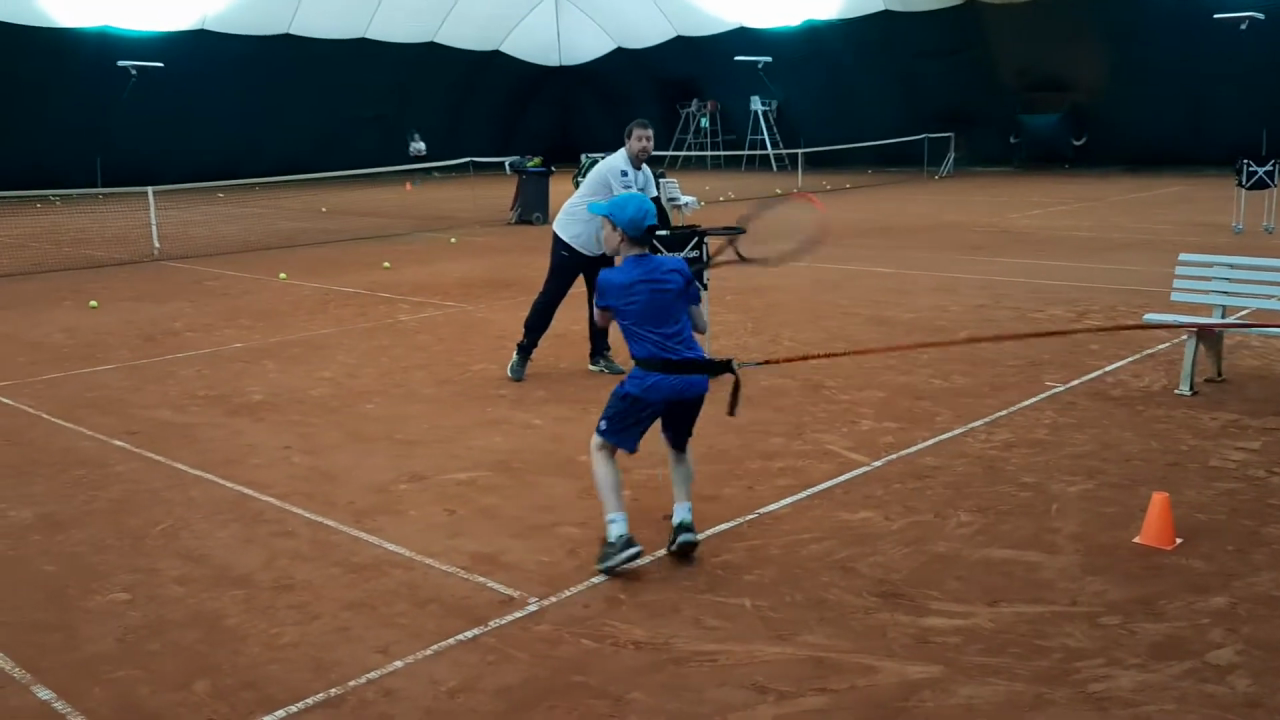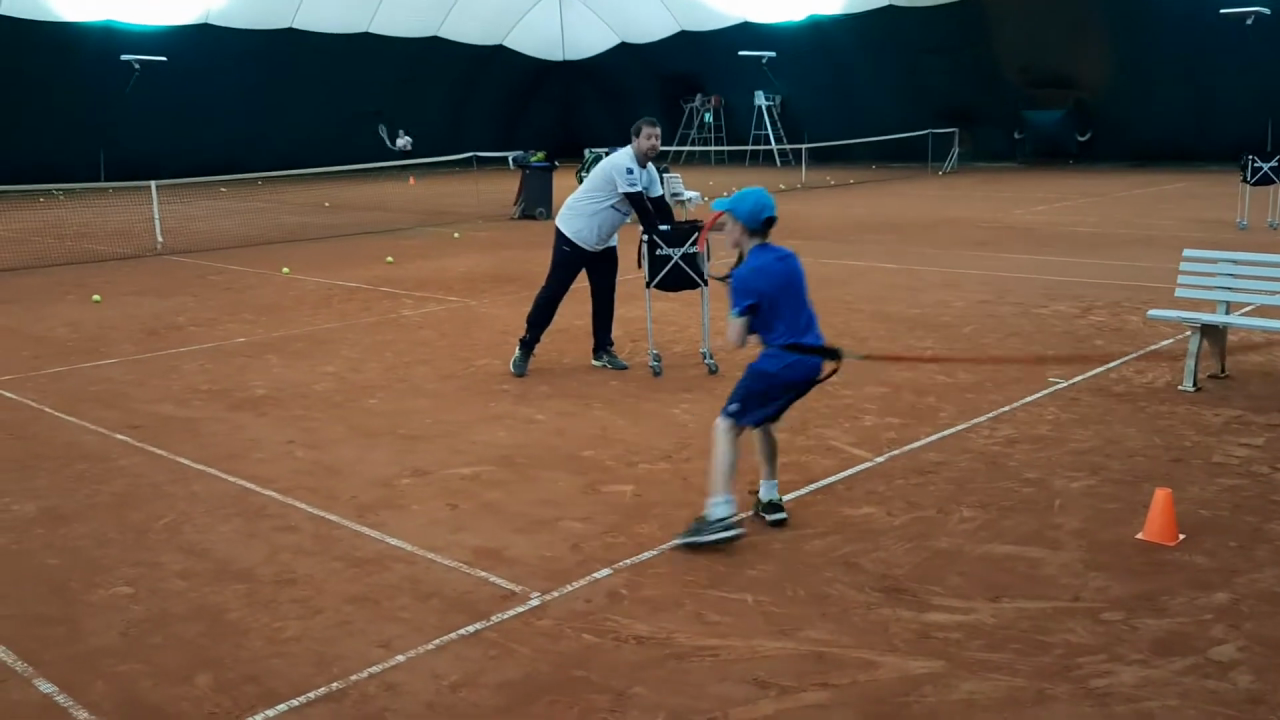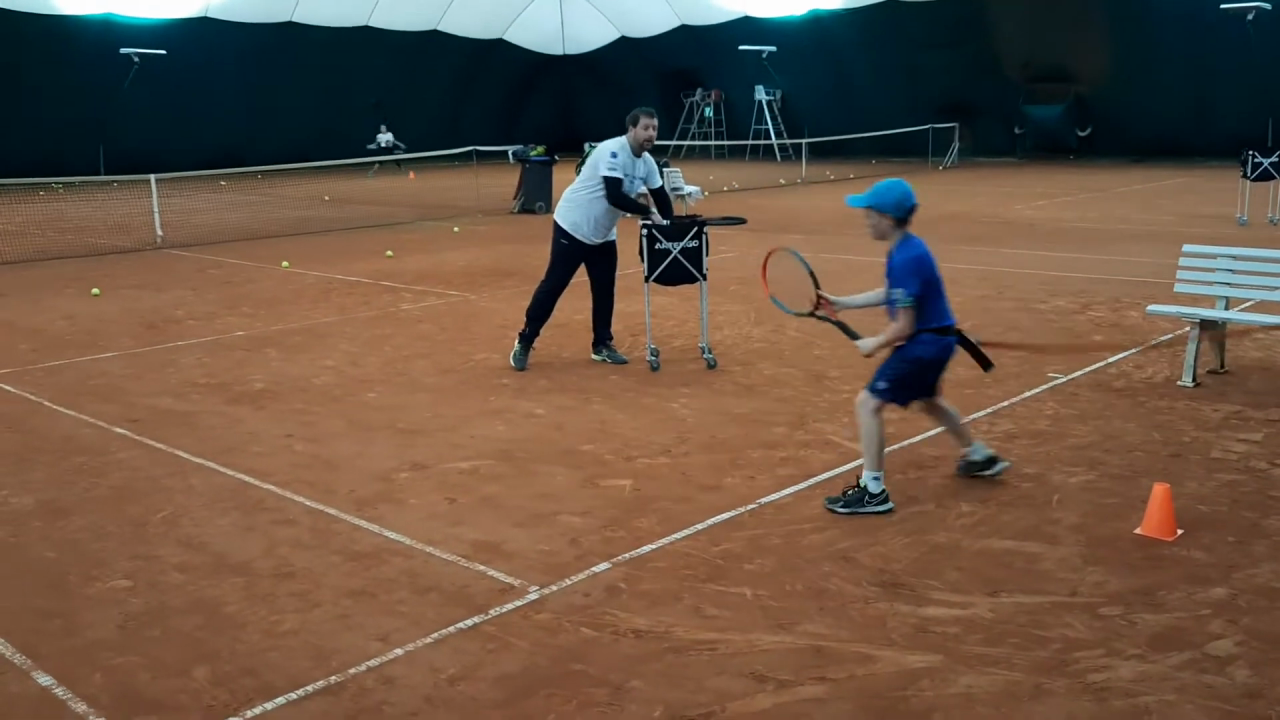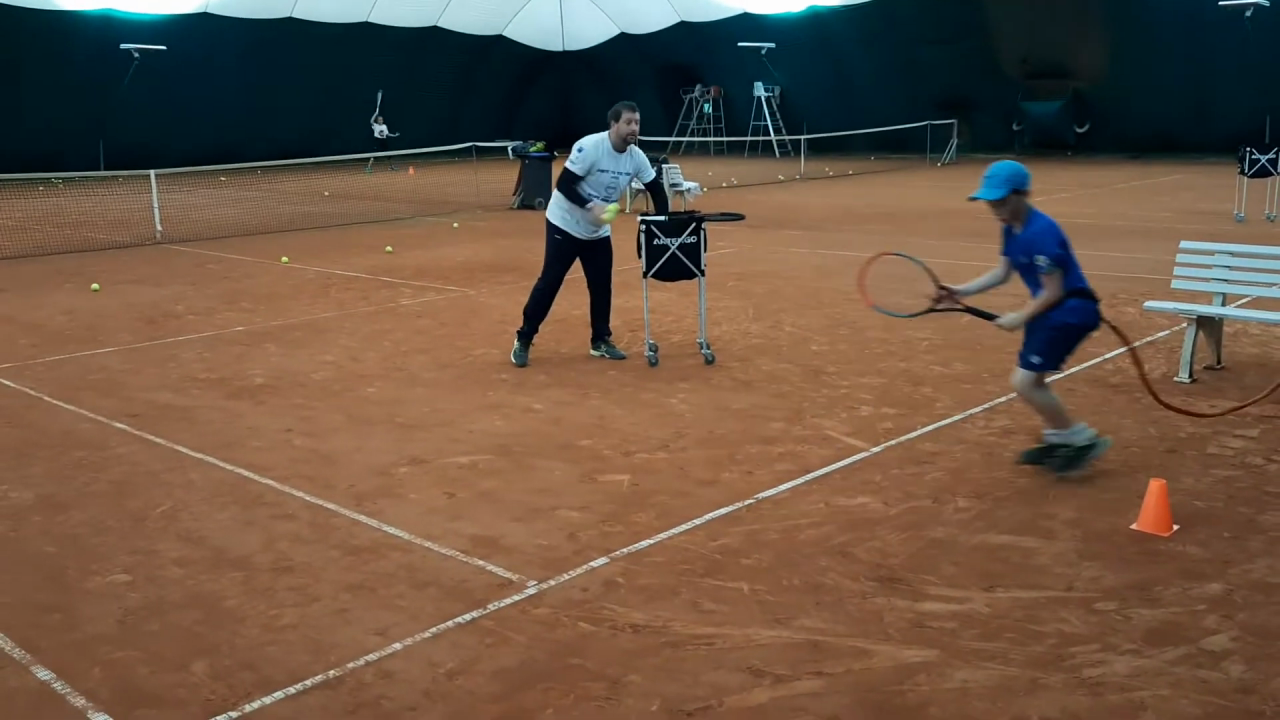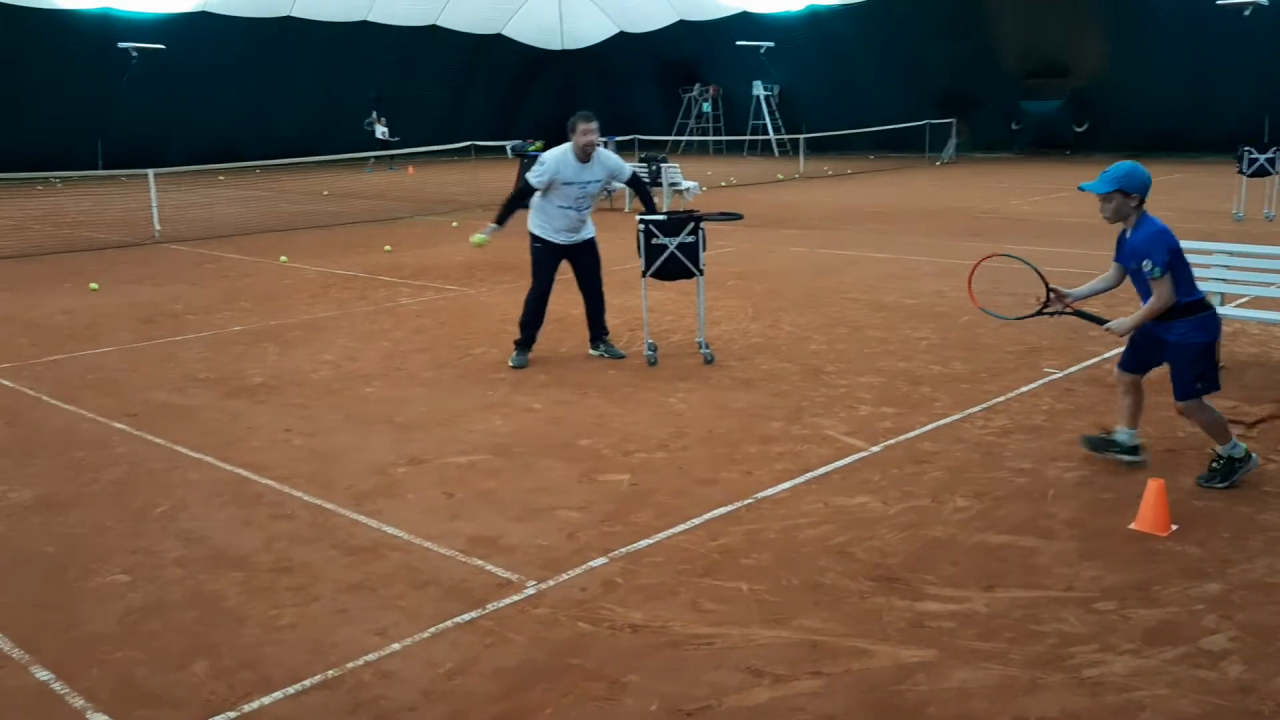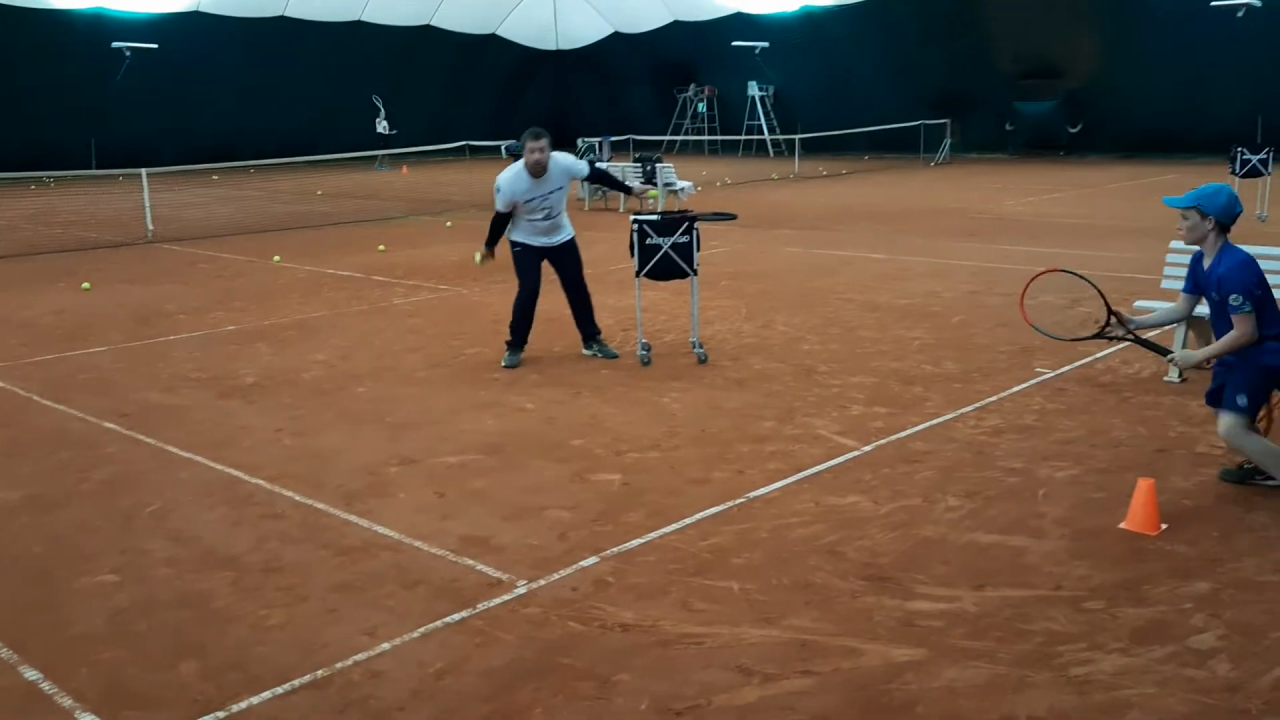
dt=0.3s
person 1, frame 1
left shoulder: (609, 280)
right shoulder: (678, 269)
left elbow: (601, 321)
right elbow: (701, 326)
left hip: (650, 380)
right hip: (693, 378)
left knee: (602, 448)
right knee: (677, 446)
left ankle: (619, 536)
right ankle: (684, 523)
person 1, frame 2
left shoulder: (745, 275)
right shoulder: (789, 259)
left elbow: (737, 338)
left wrist: (746, 332)
left hip: (782, 362)
right hip: (810, 360)
left knee: (725, 428)
right knee: (758, 420)
left ankle: (718, 515)
right ankle: (769, 498)
person 1, frame 3
left shoulder: (905, 260)
right shoulder: (910, 249)
left elbow: (904, 325)
right elbow: (888, 297)
left wrist: (874, 344)
right wrist: (842, 302)
left hip: (924, 343)
right hip: (934, 338)
left knee: (867, 404)
right knee: (927, 401)
left ankle: (873, 491)
right ankle: (981, 457)
person 1, frame 4
left shoulder: (1042, 233)
right shoulder: (1011, 229)
left elbow: (1054, 291)
right elbow: (1002, 273)
left wrist: (1019, 317)
right wrist: (961, 290)
left hip: (1069, 312)
right hip: (1049, 311)
left knee: (1023, 381)
right knee: (1031, 379)
left ankle: (1081, 440)
right ankle: (1059, 440)
person 1, frame 5
left shoulder: (1151, 237)
right shoulder: (1127, 233)
left elbow: (1165, 296)
right elbow: (1114, 277)
left wrist: (1129, 324)
right wrist: (1072, 295)
left hip: (1188, 324)
right hip: (1158, 322)
left knee: (1187, 403)
right knee: (1126, 377)
left ankle: (1235, 454)
right ankle: (1126, 442)
person 1, frame 6
left shoulder: (1234, 267)
right shoulder: (1201, 261)
left elbow: (1246, 332)
right elbow: (1182, 308)
left wrist: (1199, 357)
right wrist: (1136, 322)
right hip: (1235, 355)
left knee: (1230, 429)
right knee: (1232, 423)
person 2, frame 1
left shoulder: (644, 172)
right shoulder: (617, 167)
left elbow: (656, 209)
left hip: (601, 245)
right hip: (572, 238)
right knee: (551, 296)
left ankle: (599, 356)
right ankle: (523, 353)
person 2, frame 2
left shoulder: (649, 170)
right shoulder: (622, 164)
left elbow: (661, 207)
right elbow: (642, 209)
left hip: (604, 241)
right hip: (574, 233)
left knee: (605, 295)
right knee: (553, 292)
left ankle: (602, 350)
right ankle: (525, 348)
person 2, frame 3
left shoulder: (647, 162)
right shoulder: (612, 151)
left elbow: (661, 197)
right elbow: (615, 197)
right wrist: (650, 215)
left hip: (603, 234)
right hip: (573, 227)
left knee: (604, 289)
right knee: (553, 285)
left ankle: (601, 345)
right ankle: (524, 342)
person 2, frame 4
left shoulder: (636, 156)
right shoulder: (589, 146)
left elbow: (656, 189)
right elbow: (562, 183)
right wrist: (589, 206)
left hip: (599, 231)
right hip: (566, 226)
left knee: (602, 286)
right knee: (550, 282)
left ankle: (600, 341)
right ankle: (524, 339)
person 2, frame 5
left shoulder: (607, 159)
right shoulder: (552, 160)
left elbow: (638, 184)
right elbow: (523, 193)
left wrist: (654, 216)
right wrist: (497, 224)
left hip: (582, 234)
right hip: (546, 234)
left knee: (593, 287)
right knee: (541, 289)
left ankle: (599, 340)
right ankle: (523, 346)
person 2, frame 6
left shoulder: (563, 162)
right shoulder: (508, 181)
left elbow: (595, 174)
right elbow: (501, 218)
left wrist: (629, 189)
right wrist: (489, 247)
left hip: (561, 236)
right hip: (525, 240)
left knee: (577, 287)
right knee: (528, 290)
left ankle: (592, 341)
right ankle: (515, 347)
